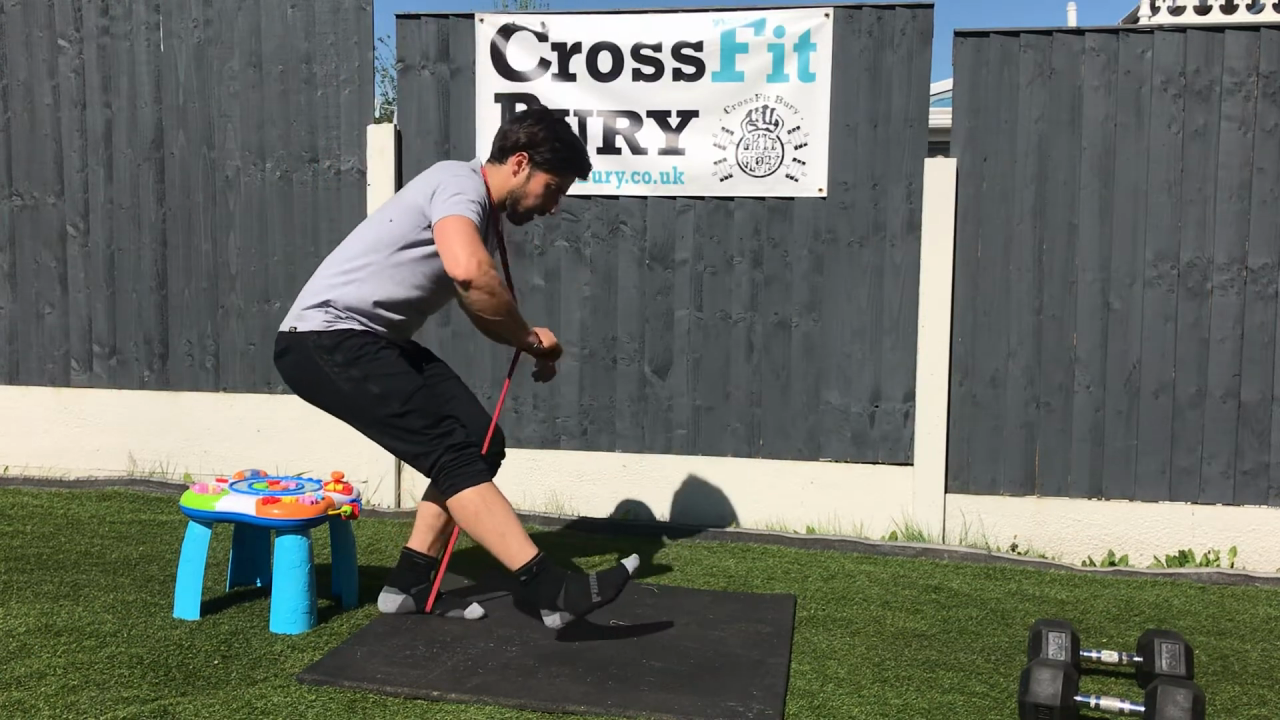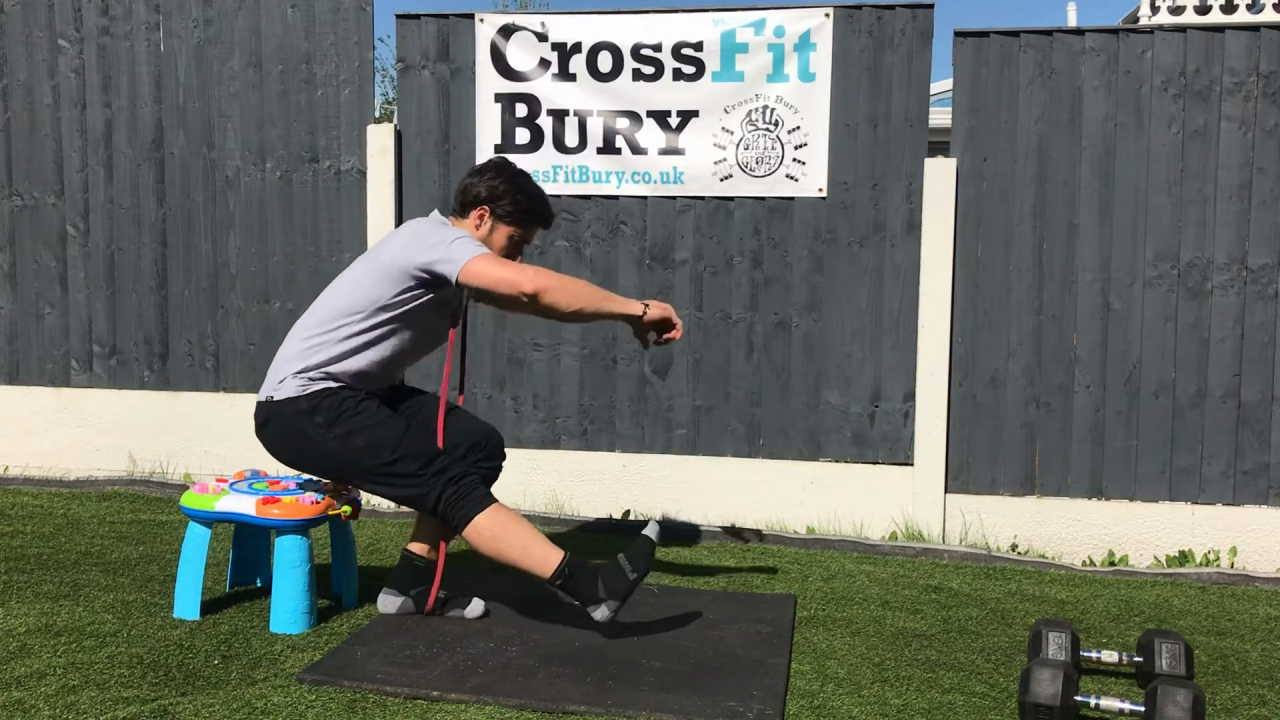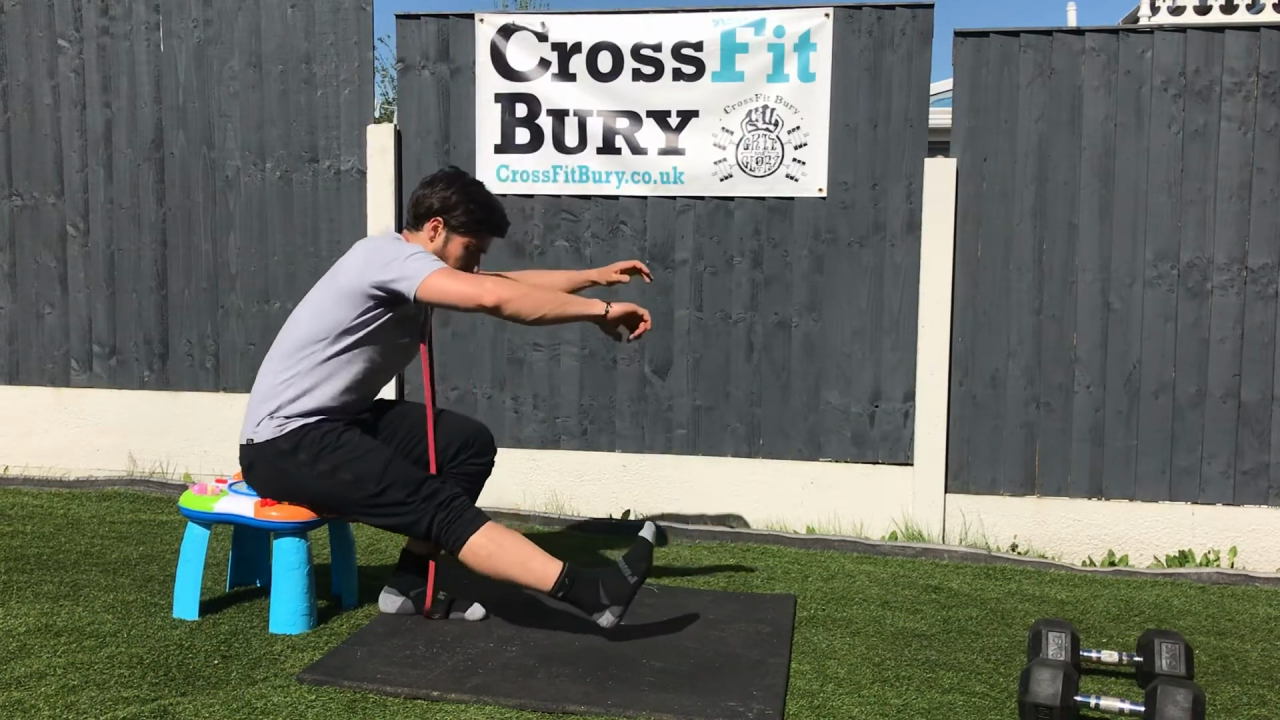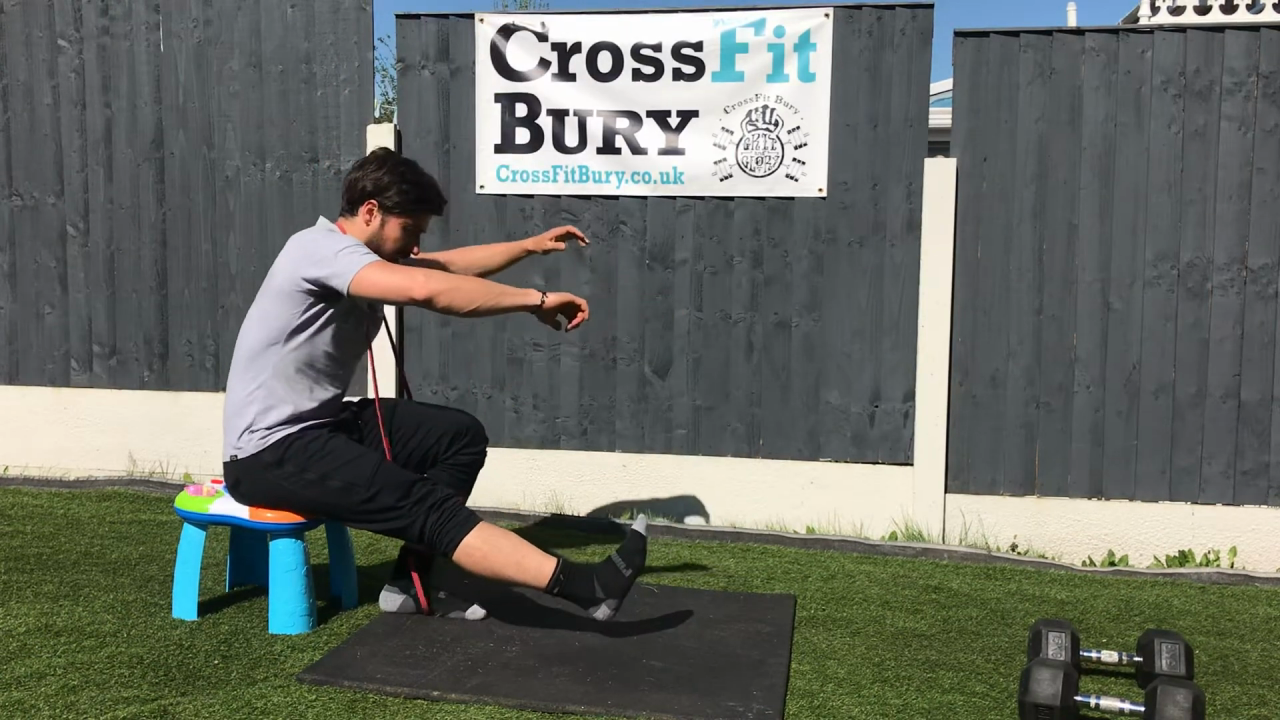
dt=0.5s
person 1, frame 1
left shoulder: (485, 213)
right shoulder: (460, 183)
left elbow: (481, 305)
right elbow: (469, 273)
left wrist: (527, 343)
right wrist: (528, 337)
left hip: (376, 340)
right hip: (324, 341)
left knee: (479, 442)
right knee: (453, 451)
left ankle: (410, 583)
right ankle: (549, 588)
person 1, frame 2
left shoulder: (448, 263)
right shoulder: (432, 238)
left elbow: (525, 297)
right elbow: (529, 287)
left wrist: (629, 310)
right wrist: (635, 310)
left hip: (347, 395)
right hip: (298, 409)
left knee: (479, 447)
right knee: (446, 480)
left ankle: (410, 585)
right ankle: (588, 583)
person 1, frame 3
left shoulder: (408, 268)
right shoulder: (388, 255)
left elbow: (507, 284)
right elbow: (492, 298)
left wrist: (594, 275)
right wrist: (600, 310)
left hip: (334, 420)
right hip: (282, 445)
left knee: (469, 444)
right knee: (436, 502)
left ankle: (409, 586)
right ankle: (586, 590)
person 1, frame 4
left shoulder: (358, 257)
right shoulder: (320, 249)
left elbow: (448, 267)
right elbow: (427, 291)
left wrist: (530, 245)
right wrist: (537, 299)
left hip: (321, 424)
right hip: (267, 455)
left knee: (460, 435)
right knee: (425, 505)
left ankle: (408, 585)
right ankle: (582, 585)
